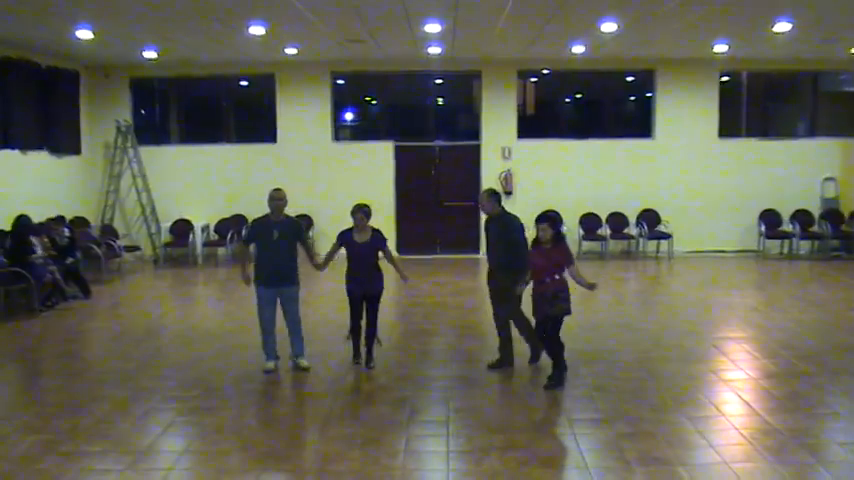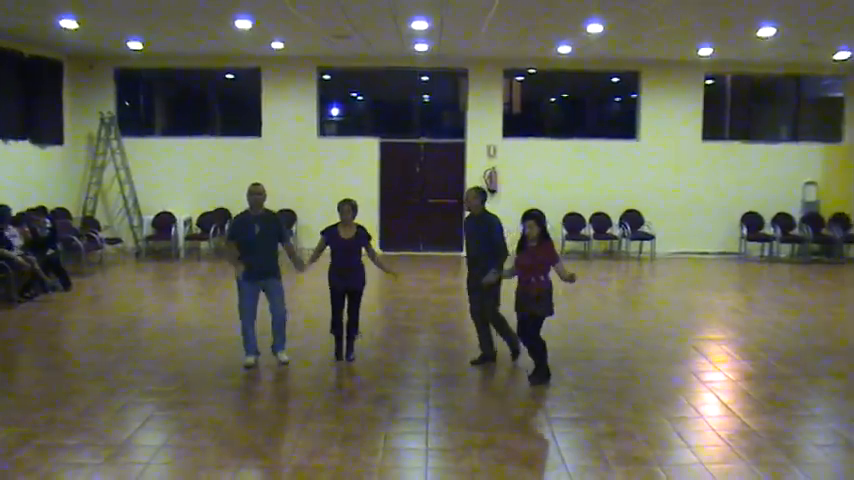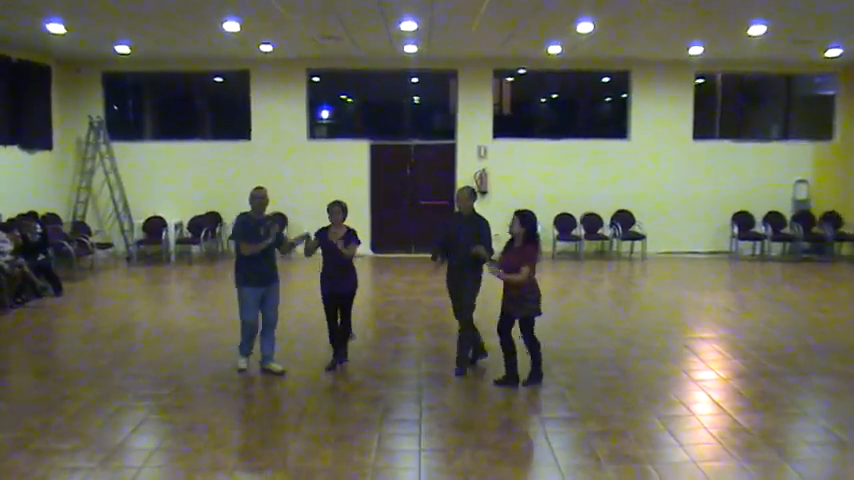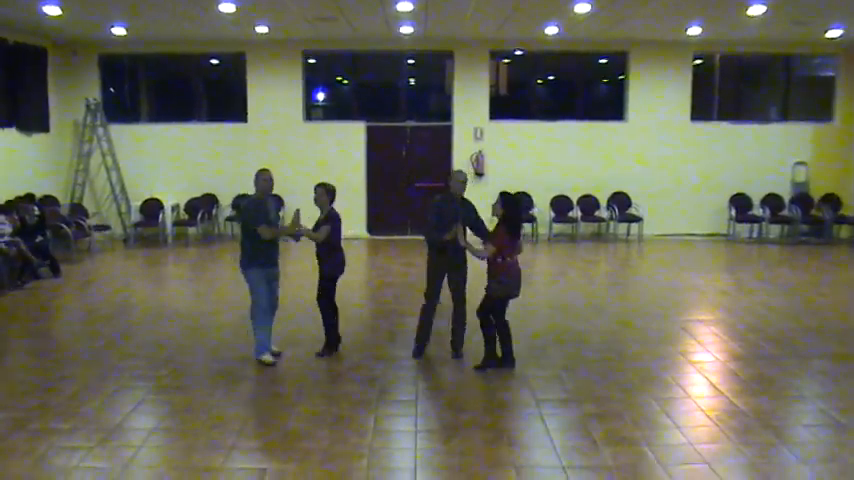
dt=0.4s
person 1, frame 1
left shoulder: (294, 225)
right shoulder: (258, 224)
left elbow: (306, 244)
right elbow: (244, 246)
left wrist: (314, 262)
right wrist: (244, 270)
left hip: (289, 280)
right hip: (264, 281)
left knee: (293, 319)
right knee: (267, 321)
left ankle: (298, 356)
right ankle: (271, 357)
person 1, frame 2
left shoulder: (274, 219)
right shoulder: (239, 221)
left elbow: (286, 243)
right elbow: (230, 245)
left wrist: (296, 260)
right wrist: (236, 265)
left hip: (271, 274)
right hip: (247, 276)
left knee: (279, 312)
right knee: (247, 317)
left ankle: (279, 348)
right ankle: (251, 353)
person 1, frame 3
left shoulder: (272, 223)
right shoulder: (242, 223)
left elbow: (283, 249)
right elbow: (246, 250)
left wrist: (297, 241)
right wrist: (267, 240)
left hip: (270, 280)
right hip: (248, 281)
left knee: (270, 321)
right knee: (249, 320)
left ankle: (268, 361)
right ankle: (244, 354)
person 1, frame 4
left shoulder: (271, 203)
right shoulder: (250, 206)
right elbow: (266, 233)
left wrist: (289, 231)
right wrist: (289, 229)
left hip: (271, 262)
right hip: (254, 264)
left knee: (271, 303)
right knee: (260, 304)
left ankle: (265, 343)
right ankle: (262, 351)
person 2, frame 1
left shoulder: (512, 223)
right shoulder: (490, 222)
left elbow: (522, 252)
left wrist: (523, 278)
right wrist: (490, 273)
left hip: (511, 274)
right hip: (495, 274)
left knee: (514, 314)
right knee: (499, 315)
left ankle: (535, 347)
right ankle: (505, 357)
person 2, frame 2
left shoulder: (491, 222)
right shoulder: (469, 221)
left elbow: (501, 251)
left wrist: (495, 272)
left hip: (490, 273)
right hip: (473, 273)
left knee: (491, 313)
right knee: (476, 312)
left ankle: (513, 343)
right ankle: (487, 352)
person 2, frame 3
left shoulder: (480, 223)
right shoulder: (453, 220)
left elbow: (488, 252)
right elbow: (443, 243)
left wrist: (483, 253)
right wrist: (438, 258)
left hip: (471, 274)
right hip: (453, 273)
left knee: (465, 316)
right knee: (460, 315)
left ankle: (462, 361)
right ankle: (478, 349)
person 2, frame 4
left shoulder: (468, 207)
right shoulder: (438, 204)
left elbow: (480, 228)
right elbow: (429, 233)
right wrist: (445, 237)
left hip: (458, 258)
right hip: (437, 256)
left knee: (459, 301)
right knee: (431, 299)
left ankle: (457, 345)
right ankle: (421, 342)
person 3, frame 1
left shoulder: (562, 249)
right shoulder: (535, 246)
left elbow: (574, 274)
left wrist: (587, 284)
right wrist: (524, 283)
left hip: (556, 295)
right hip: (539, 295)
left knee: (552, 334)
right knee: (541, 334)
left ankle: (558, 377)
right ankle: (560, 366)
person 3, frame 2
left shoulder: (547, 247)
right shoulder: (522, 246)
left elbow: (561, 271)
right elbow: (516, 270)
left wrist: (569, 278)
left hip: (540, 295)
right hip: (523, 294)
left knee: (532, 333)
right knee: (524, 332)
left ankle: (543, 372)
right ankle: (540, 366)
person 3, frame 3
left shoulder: (530, 248)
right shoulder: (511, 244)
left elbow: (522, 277)
right elbow: (500, 265)
left wrist: (502, 275)
left hip: (526, 296)
right hip: (511, 295)
left knee: (527, 335)
right knee: (503, 331)
left ankle: (536, 372)
right ankle: (511, 374)
person 3, frame 4
left shoulder: (503, 230)
right shoulder: (508, 228)
left elbow: (484, 254)
right elbow: (518, 249)
left wrist: (464, 242)
left hip: (503, 278)
right hip: (505, 276)
left knee: (483, 313)
right knee: (497, 316)
left ankle: (490, 357)
right ankle: (507, 357)
person 4, frame 1
left shoulder: (377, 235)
right shoulder: (345, 235)
left elbow: (388, 256)
right elbow: (332, 253)
left wrist: (400, 272)
right wrist: (322, 266)
left hip: (373, 282)
right hip: (354, 282)
left knee: (371, 319)
right knee: (356, 318)
left ankle: (369, 354)
right ankle: (356, 351)
person 4, frame 2
left shoulder: (361, 232)
right shoulder: (330, 231)
left elbow: (371, 254)
right elbow: (318, 251)
left wrist: (385, 268)
right wrist: (309, 262)
left hip: (356, 278)
right hip: (336, 277)
left knee: (353, 314)
right knee: (337, 313)
left ankle: (350, 347)
right ankle: (338, 346)
person 4, frame 3
left shoulder: (350, 234)
right shoulder: (322, 233)
left elbow: (351, 255)
right elbow: (308, 253)
left wrist: (340, 246)
right wrist: (307, 243)
left hip: (347, 280)
right hip: (328, 281)
left knee: (345, 318)
right knee: (331, 319)
left ankle: (343, 349)
right ankle: (336, 355)
person 4, frame 4
left shoulder: (331, 216)
right shoulder: (324, 214)
left elbow: (319, 237)
left wrist: (300, 228)
right wrist: (302, 232)
left hip: (333, 262)
right hip: (326, 262)
left knee: (323, 300)
right knee: (327, 300)
left ankle: (331, 343)
right ankle: (334, 339)
